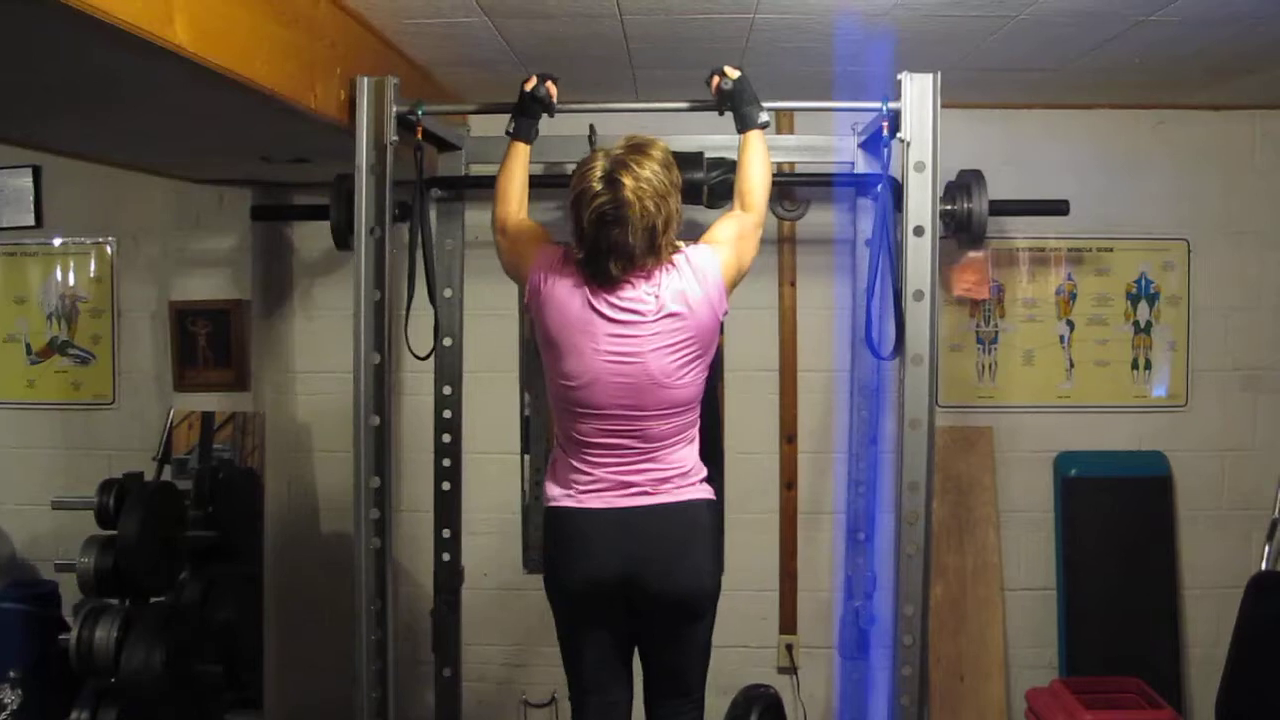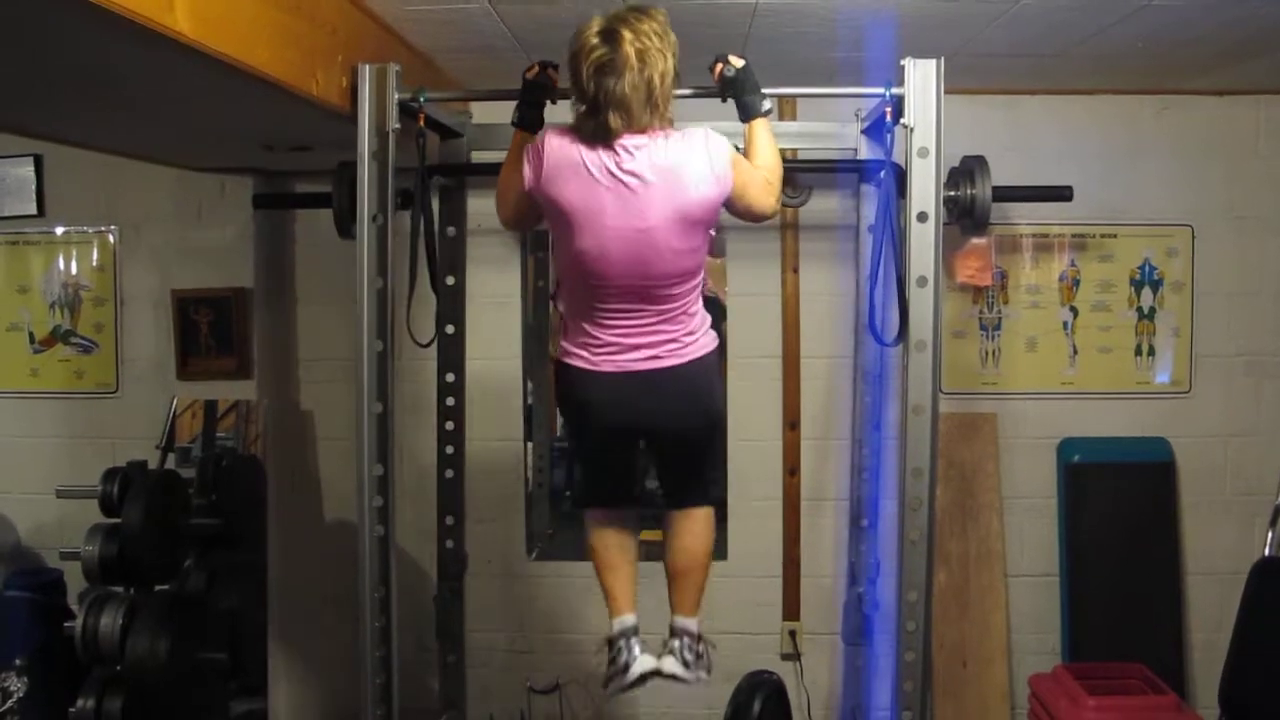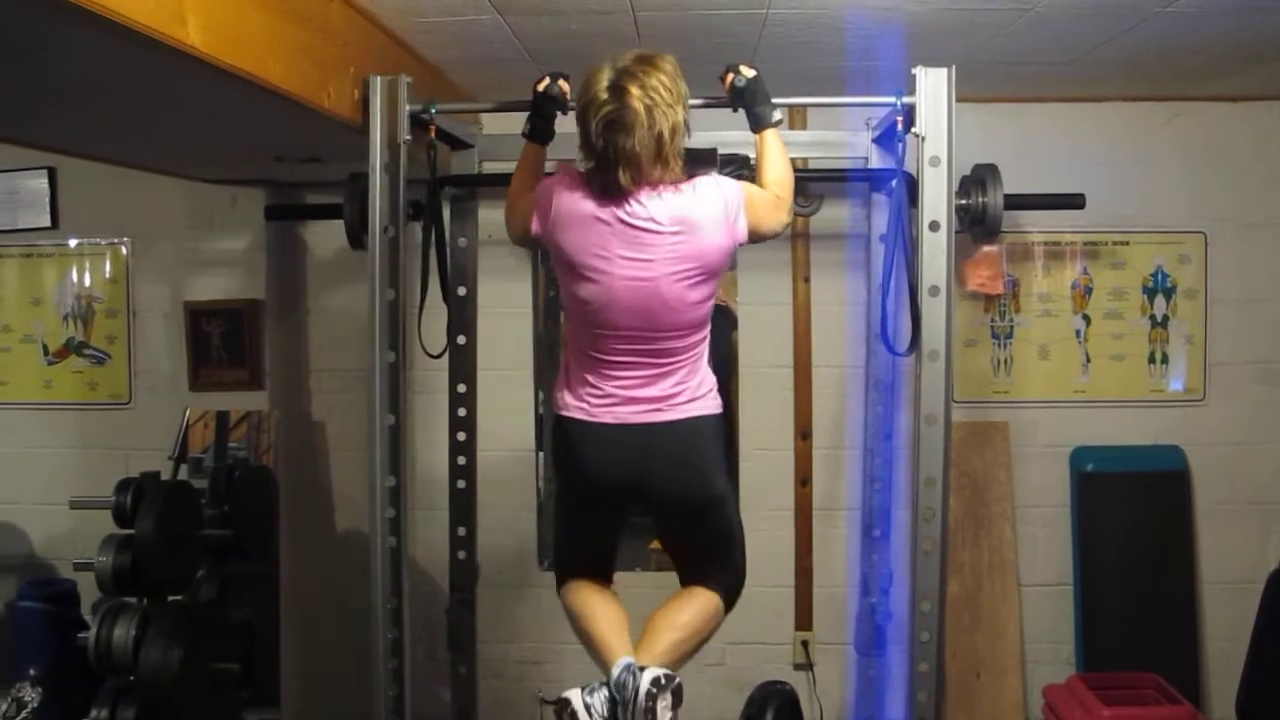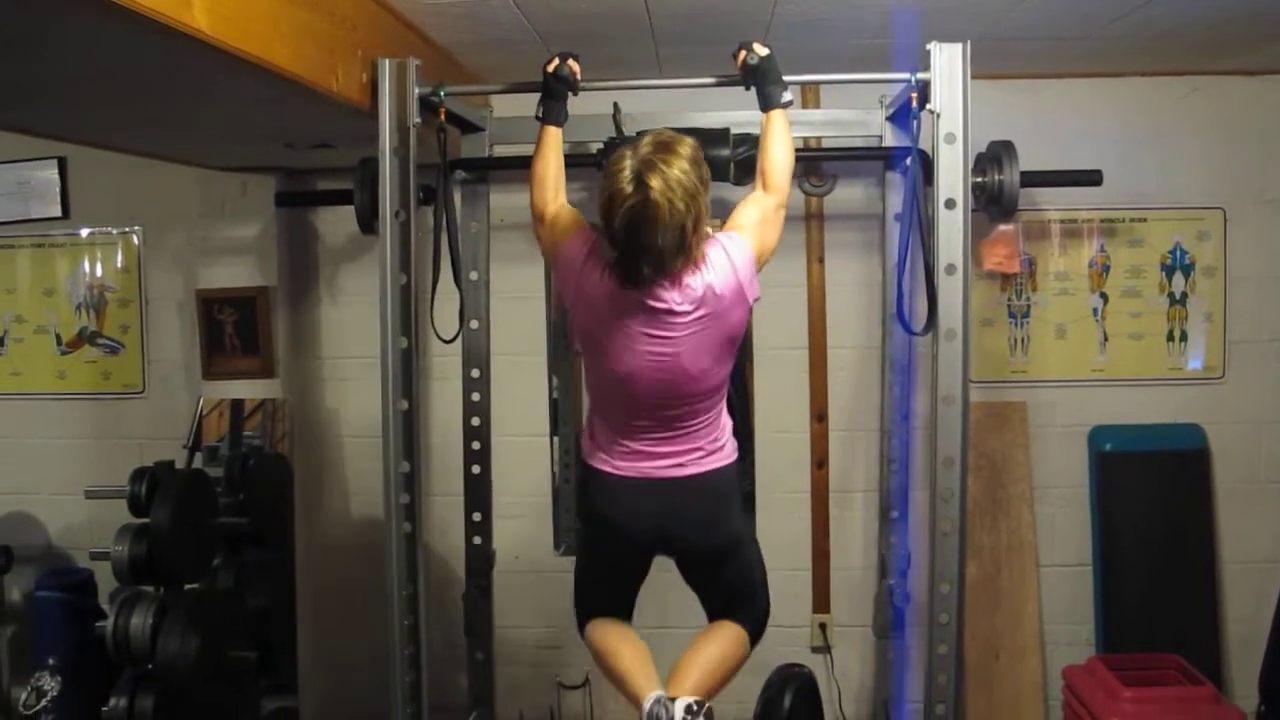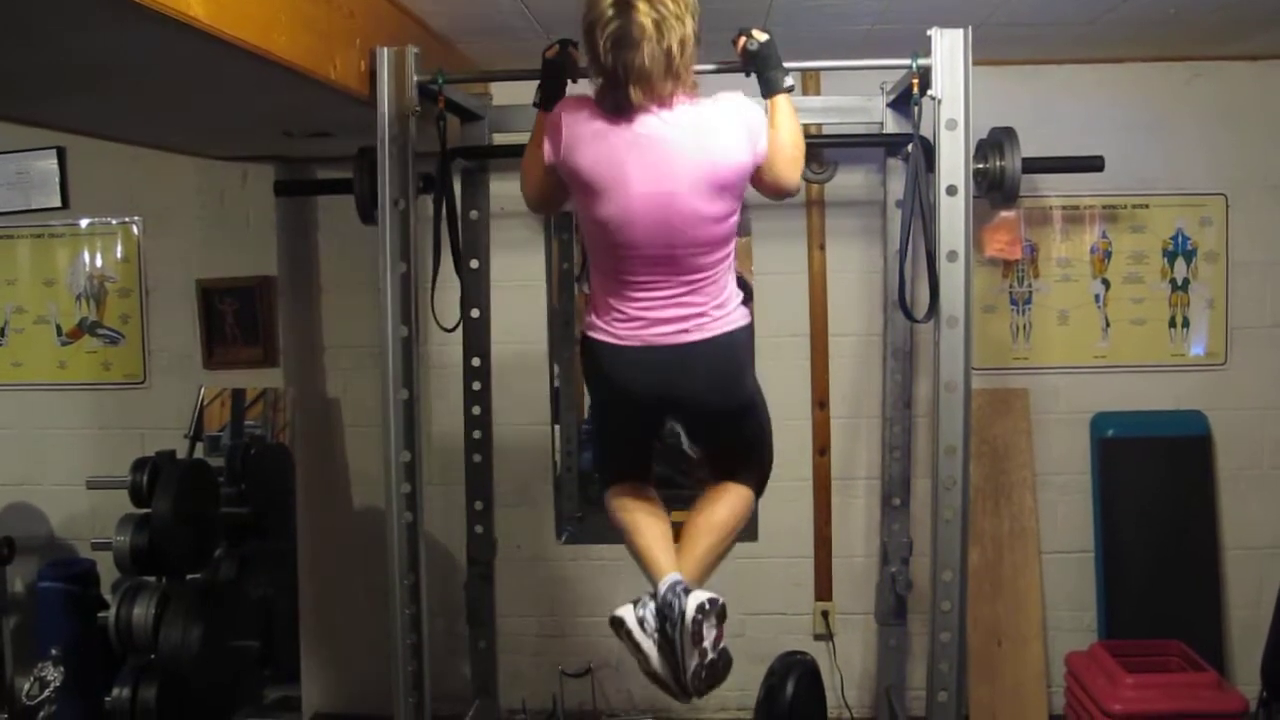
dt=1s
person 1, frame 1
left shoulder: (553, 289)
right shoulder: (699, 284)
left elbow: (508, 224)
right elbow: (750, 213)
left wrist: (523, 127)
right wrist: (749, 117)
left hip: (580, 536)
right hip: (680, 533)
person 1, frame 2
left shoulder: (551, 155)
right shoulder: (704, 154)
left elbow: (511, 215)
right elbow: (765, 200)
left wrist: (525, 121)
right wrist: (752, 108)
left hip: (588, 382)
right hip: (686, 378)
left knee: (606, 494)
right knee: (691, 494)
left ankle: (624, 633)
right ankle: (685, 635)
person 1, frame 3
left shoulder: (563, 206)
right shoulder: (713, 206)
left elbow: (517, 219)
right elbow: (779, 204)
left wrist: (538, 127)
right wrist: (762, 115)
left hip: (587, 438)
right hip: (685, 439)
left knee: (581, 573)
right knee: (716, 578)
person 1, frame 4
left shoulder: (585, 278)
right shoulder: (727, 274)
left elbow: (546, 205)
right elbow: (773, 191)
left wrist: (553, 108)
right wrist: (772, 94)
left hip: (613, 492)
right hip: (707, 491)
left knee: (600, 615)
right knee: (742, 612)
person 1, frame 5
left shoulder: (575, 127)
right shoulder: (732, 121)
left elbow: (537, 195)
right elbow: (788, 175)
left wrist: (549, 93)
right wrist: (774, 77)
left hip: (616, 357)
right hip: (714, 352)
left knee: (623, 475)
right knee: (745, 464)
left ankle: (666, 591)
right ankle: (686, 595)
